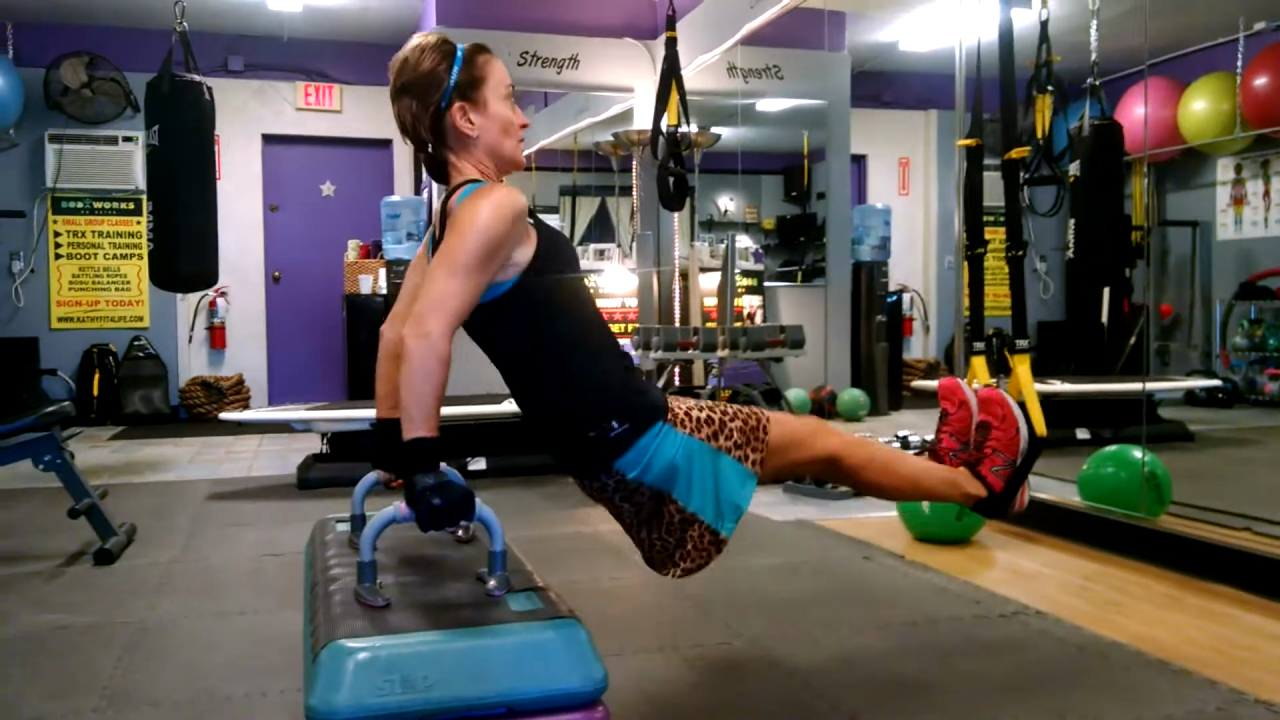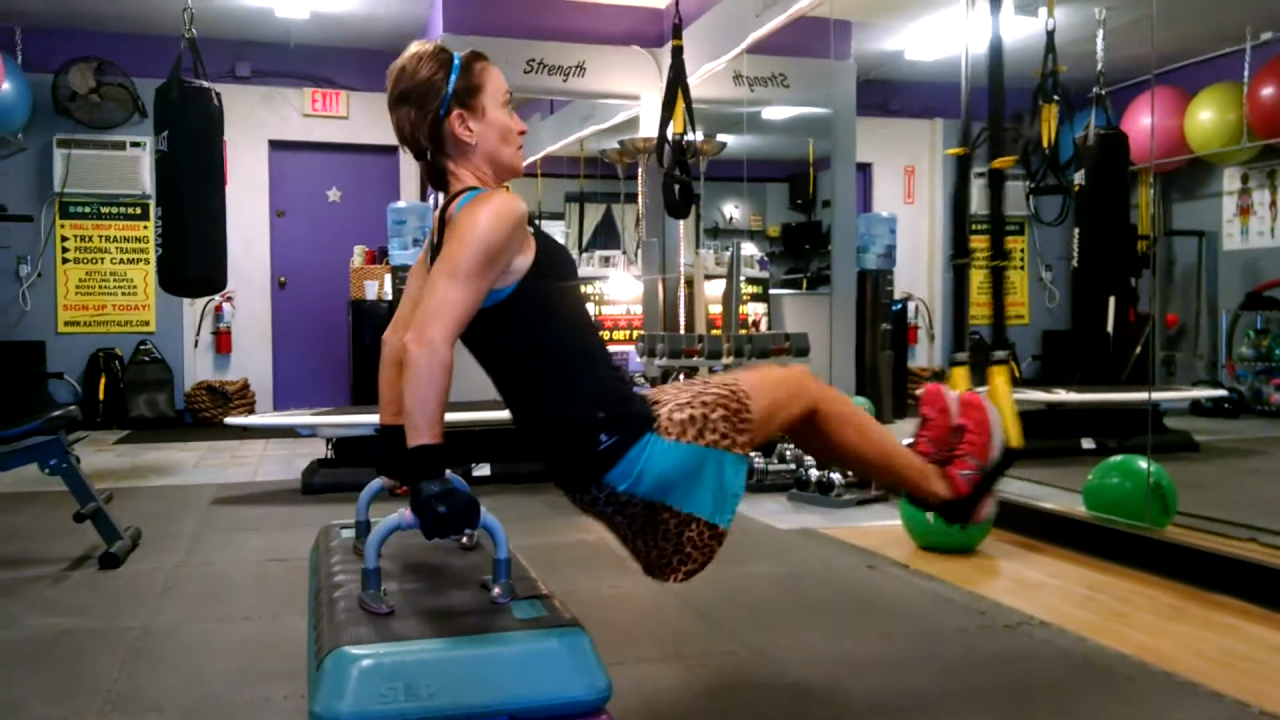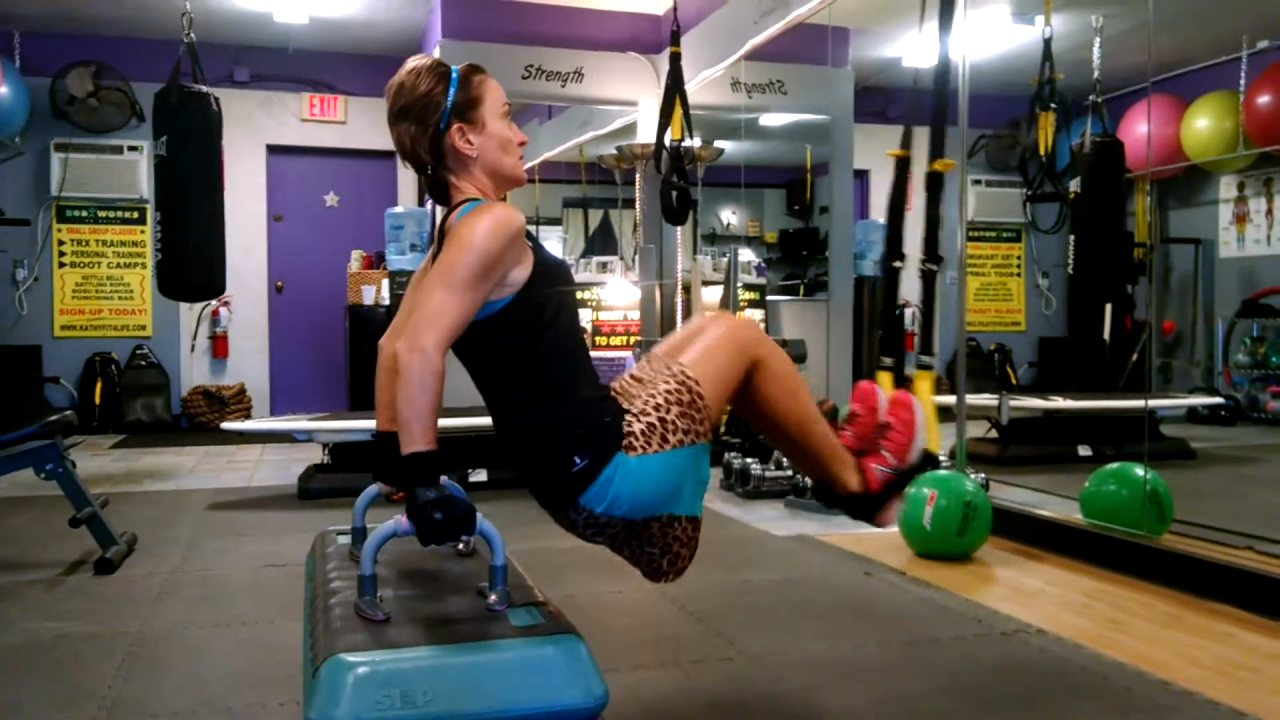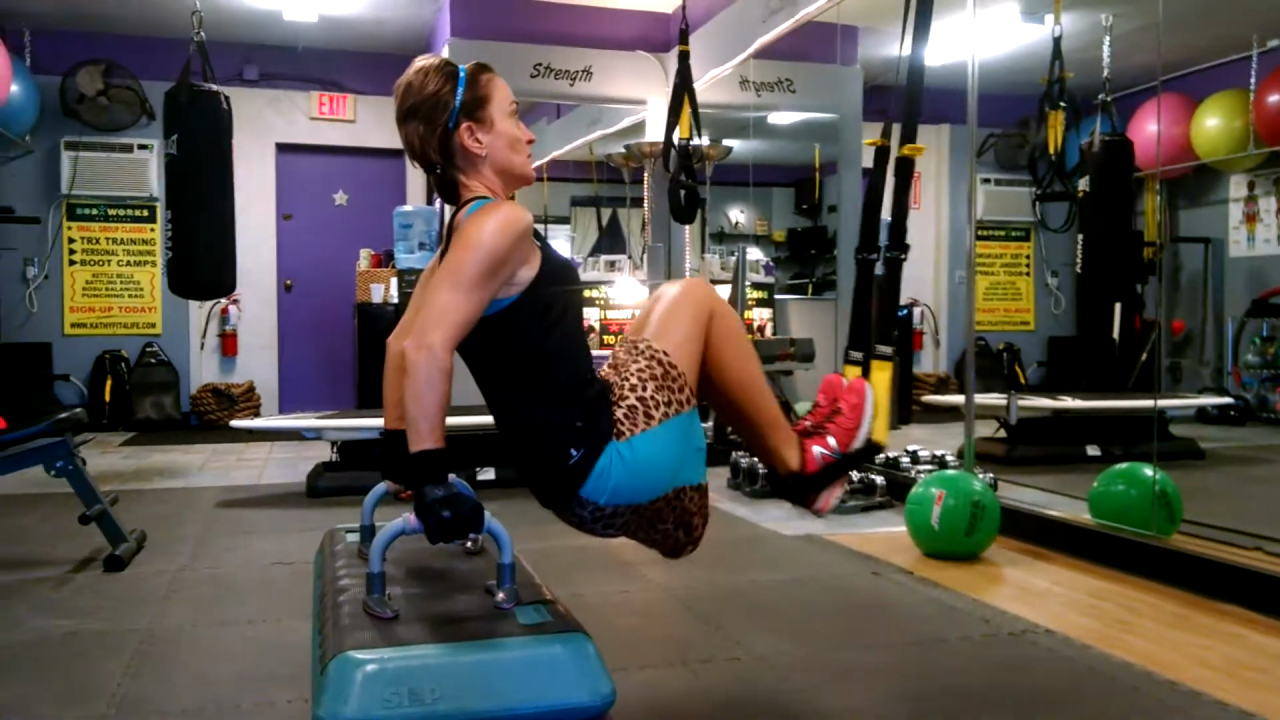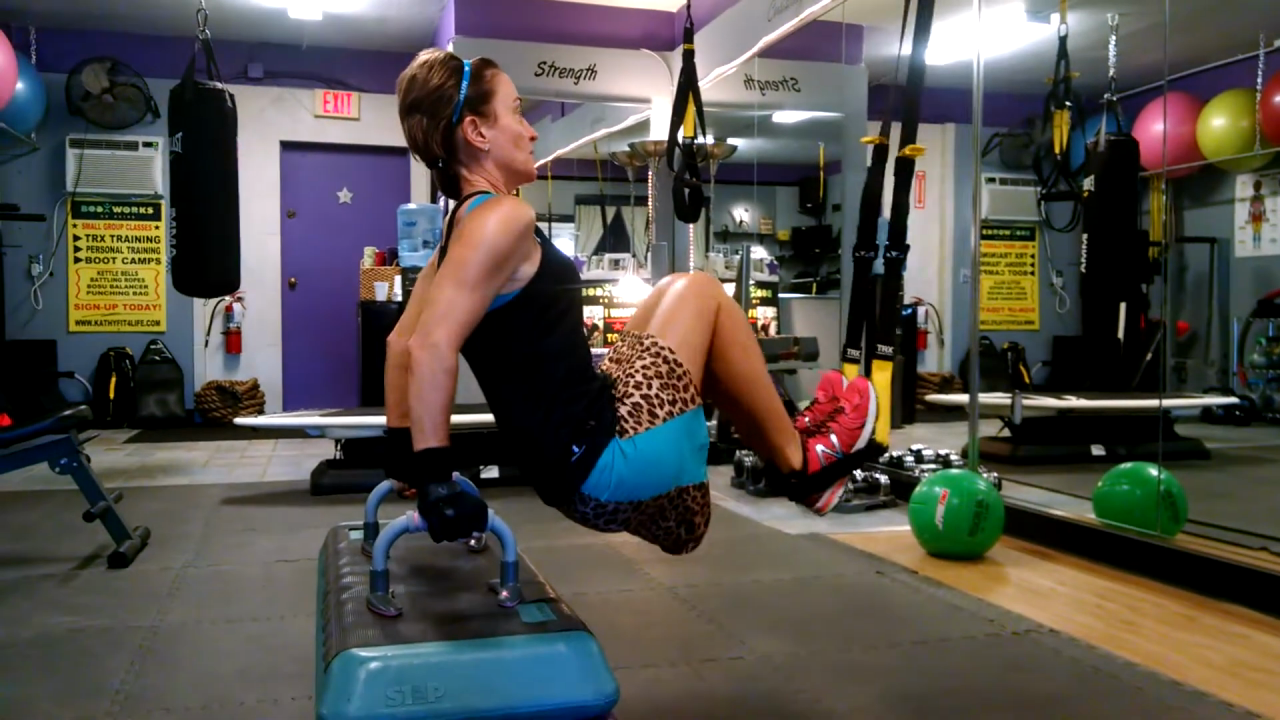
dt=0.2s
person 1, frame 1
left shoulder: (455, 215)
right shoulder: (494, 207)
left elbow: (394, 335)
right elbow: (422, 338)
left wrist: (394, 450)
right wrist: (422, 468)
left hip: (604, 441)
right hip: (628, 441)
left knee: (806, 436)
right knee: (820, 440)
left ankle: (939, 471)
right ankle: (978, 487)
person 1, frame 2
left shoulder: (456, 222)
right shoulder: (493, 215)
left elbow: (398, 341)
right elbow: (427, 345)
left wrist: (397, 457)
right wrist: (430, 477)
left hip: (594, 450)
right hip: (623, 455)
left knee: (777, 390)
right knee: (800, 389)
left ankle: (909, 464)
right ankle: (944, 484)
person 1, frame 3
left shoulder: (457, 232)
right shoulder: (492, 226)
left elbow: (392, 348)
right elbow: (417, 353)
left wrist: (394, 464)
right wrist: (424, 483)
left hip: (579, 469)
right hip: (603, 474)
left knee: (712, 332)
right knee: (737, 334)
left ankle: (831, 456)
right ankle: (853, 480)
person 1, frame 4
left shoulder: (465, 231)
right shoulder: (500, 223)
left elbow: (400, 346)
right elbow: (425, 350)
left wrist: (403, 463)
right wrist: (434, 483)
left hip: (574, 471)
right hip: (604, 473)
left knee: (681, 304)
right knee: (693, 296)
left ankle: (785, 444)
right ankle: (795, 461)
person 1, frame 5
left shoulder: (464, 227)
right shoulder: (502, 219)
left elbow: (402, 344)
right elbow: (430, 349)
left wrist: (405, 460)
right wrist: (436, 481)
left hip: (573, 465)
right hip: (606, 467)
left knee: (680, 295)
right knee: (699, 292)
left ankle: (790, 442)
right ankle: (798, 460)
